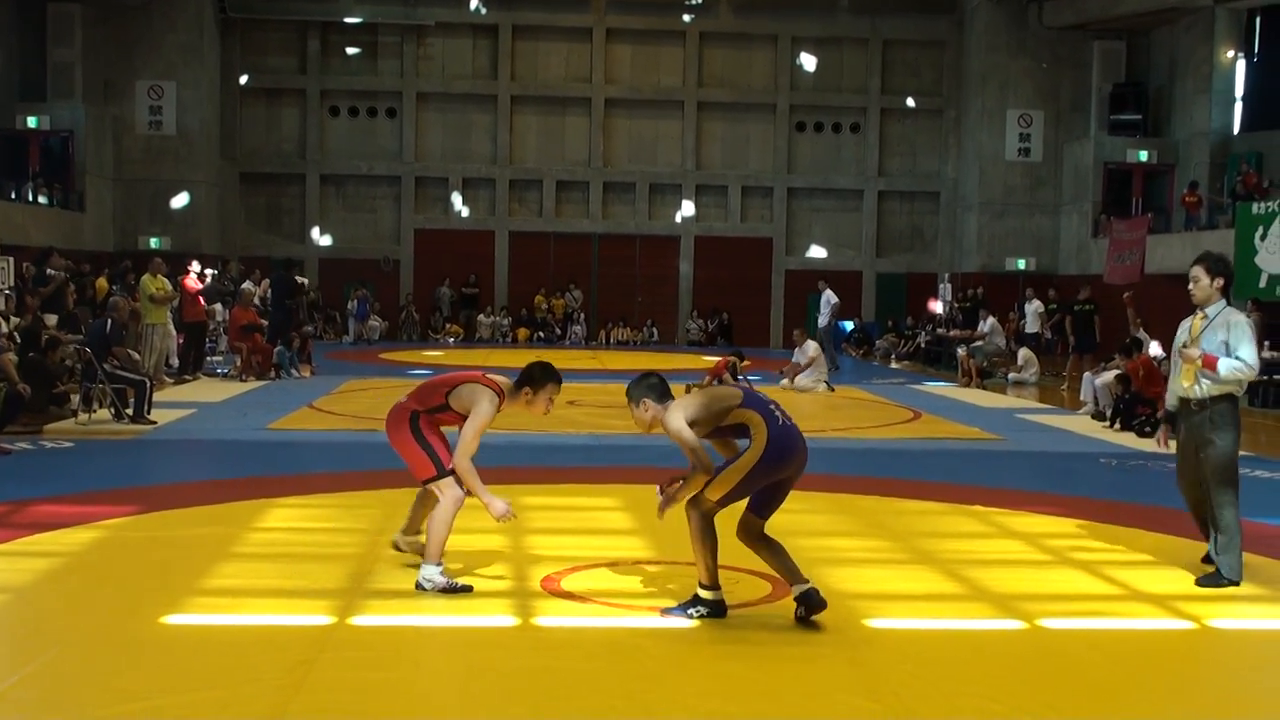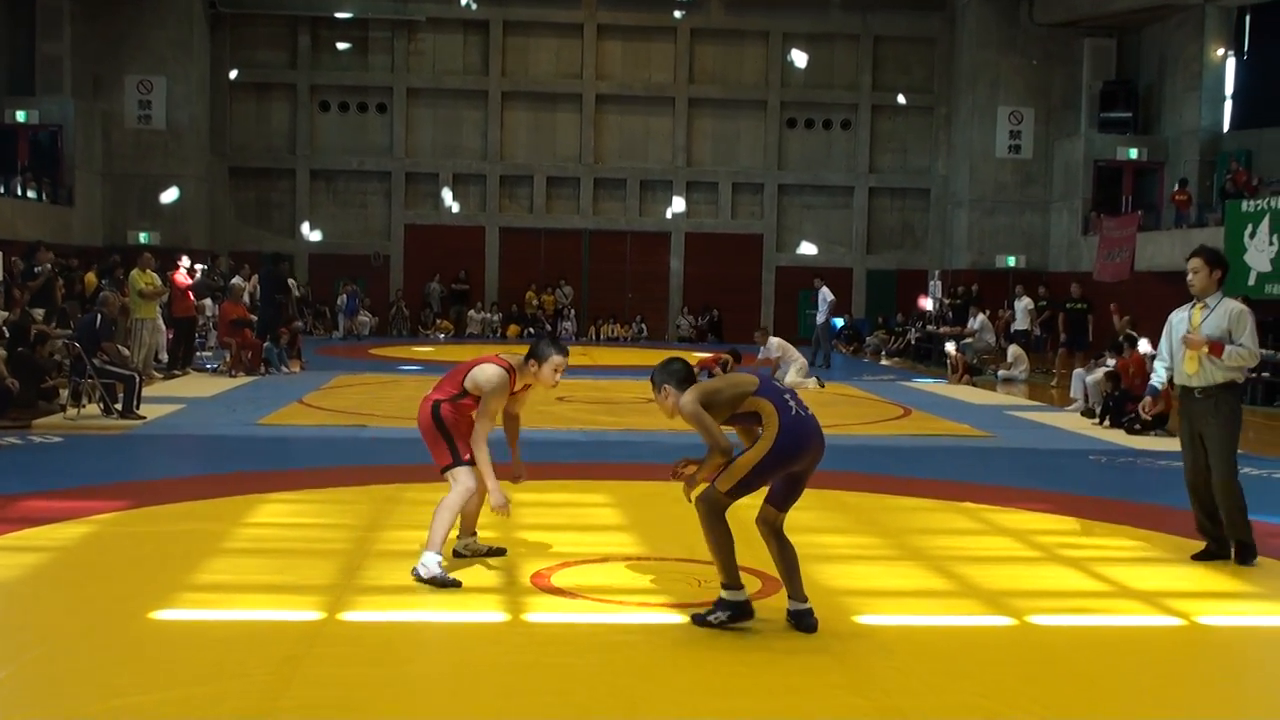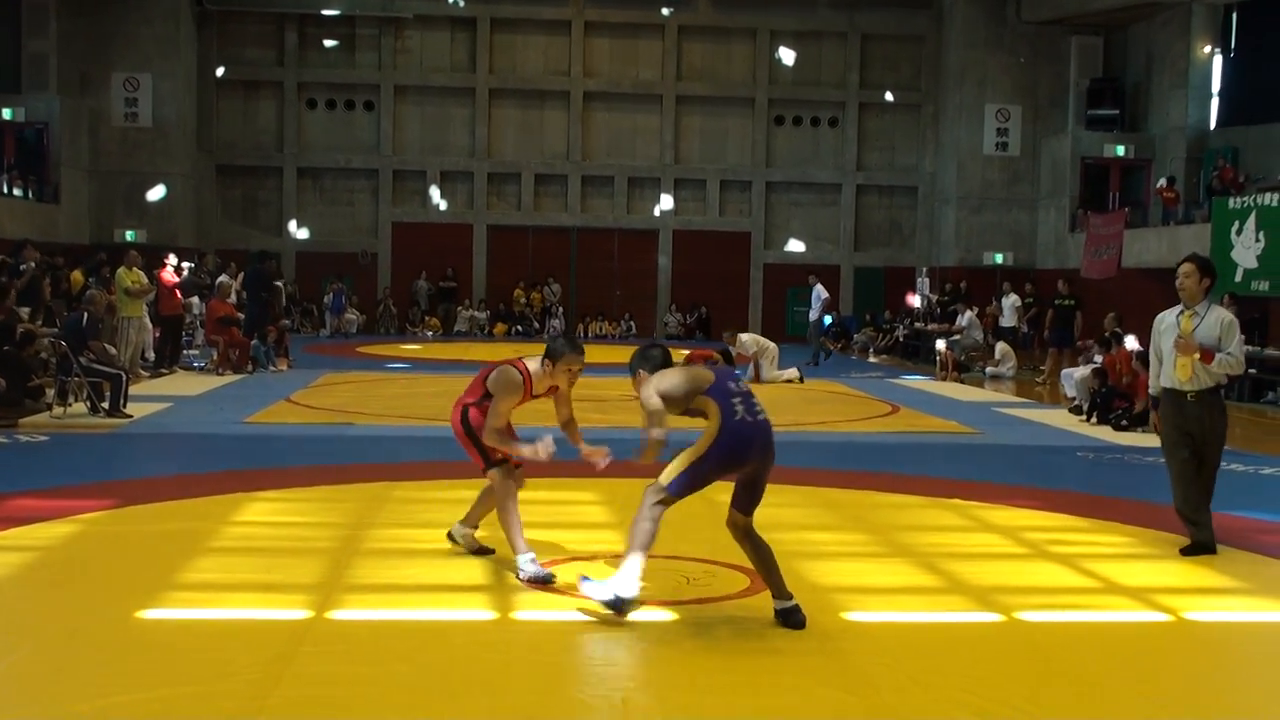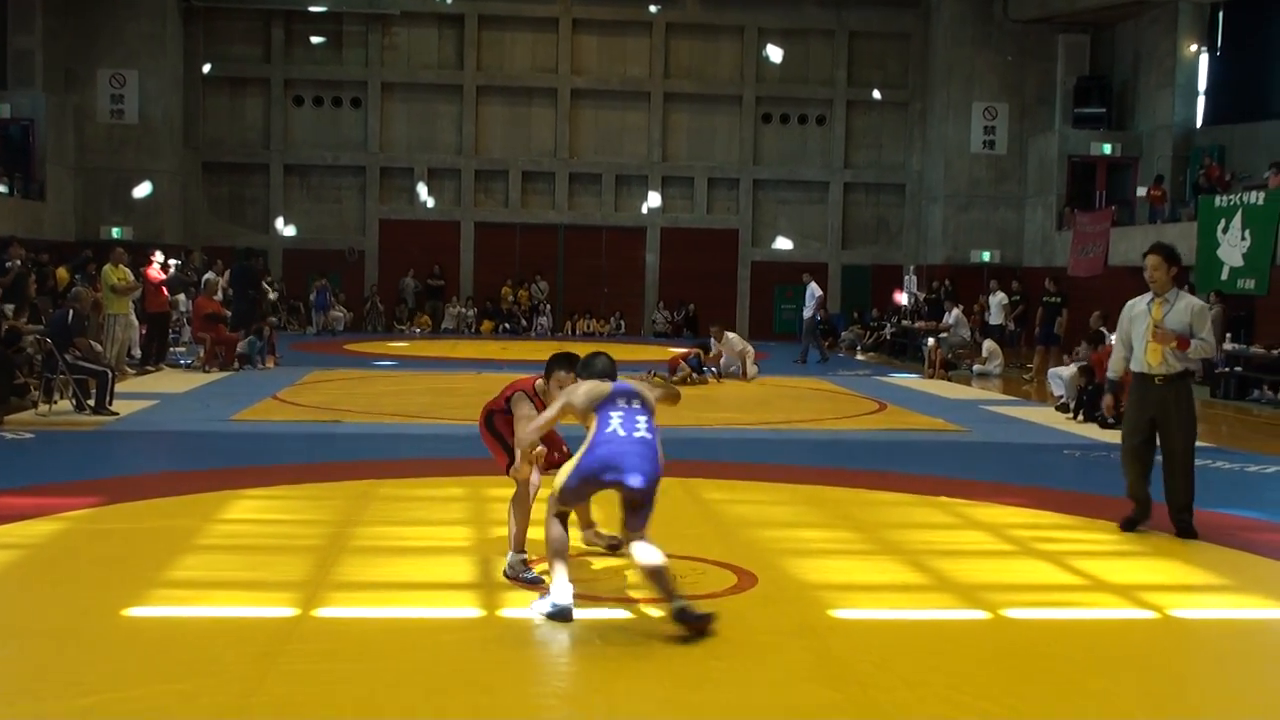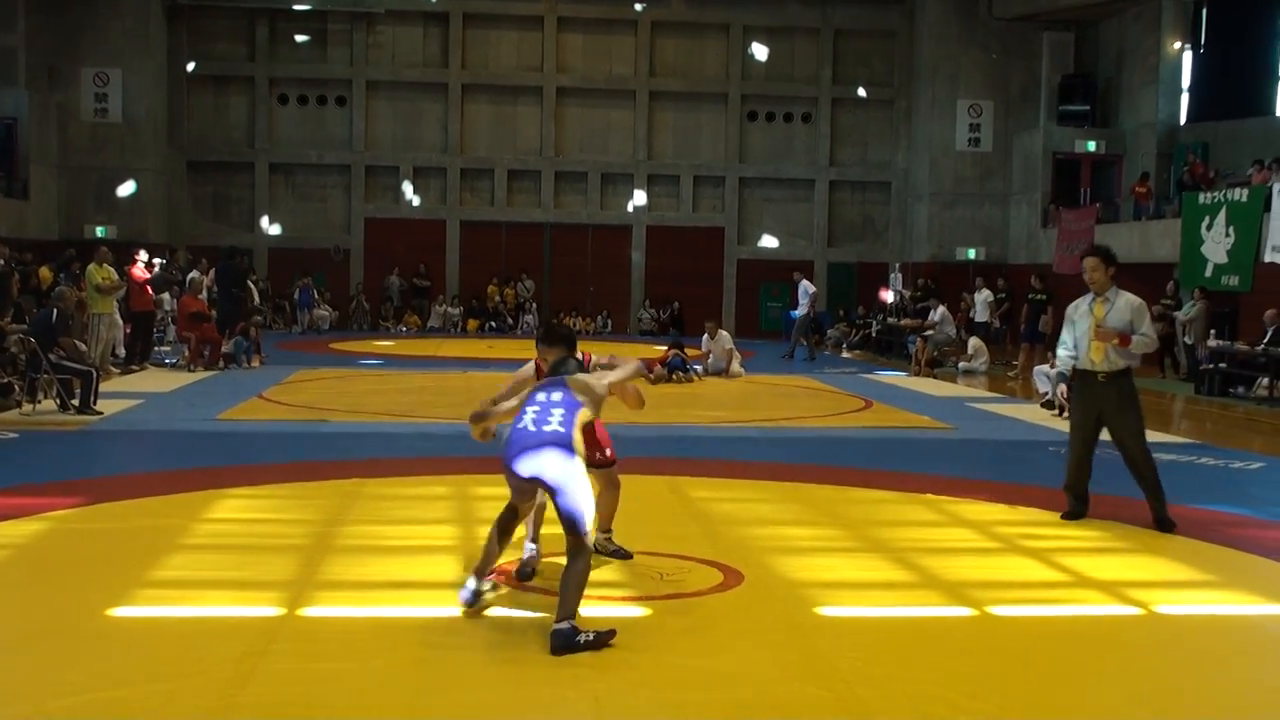
dt=0.3s
person 1, frame 1
left shoulder: (1235, 322)
right shoulder: (1186, 326)
left elbow: (1248, 369)
left wrist: (1205, 360)
right wrist: (1167, 418)
left hip: (1219, 412)
right hip: (1188, 412)
left knee: (1221, 489)
right knee: (1190, 487)
left ankle: (1226, 568)
right ankle: (1217, 546)
person 1, frame 2
left shoulder: (1236, 312)
right shoulder: (1178, 316)
left elbow: (1251, 356)
right elbow: (1164, 359)
left wrist: (1209, 346)
right wrist: (1152, 392)
left hip: (1221, 399)
right hip: (1188, 400)
left knee: (1223, 473)
right knee: (1196, 476)
left ankle: (1241, 541)
right ankle: (1216, 541)
person 1, frame 3
left shoulder: (1224, 320)
right shoulder: (1163, 320)
left elbow: (1237, 363)
left wrist: (1201, 353)
right wrist: (1154, 404)
left hip: (1208, 402)
right hip: (1173, 402)
left knee: (1206, 469)
right knee: (1181, 471)
left ankle: (1201, 531)
right ankle: (1200, 536)
person 1, frame 4
left shoulder: (1193, 307)
right shoulder: (1133, 307)
left elbow: (1209, 347)
right elbow: (1121, 349)
left wrist: (1176, 341)
right wrist: (1111, 388)
left hip: (1176, 387)
right hip: (1141, 386)
left knee: (1179, 455)
right knee: (1134, 450)
left ankle: (1182, 519)
right ankle: (1140, 507)
person 1, frame 5
left shoulder: (1133, 304)
right shoulder: (1075, 309)
left elbow: (1150, 342)
right elbow: (1066, 347)
left wrist: (1118, 338)
right wrist: (1062, 379)
left hip: (1119, 382)
right hip: (1085, 383)
left knee: (1134, 448)
right knee: (1079, 447)
left ankle: (1158, 510)
right ankle: (1077, 502)
person 2, frame 1
left shoulder: (671, 416)
right shoulder: (697, 411)
left elbow: (705, 467)
right elbow: (736, 462)
left wrist: (678, 494)
right wrist: (686, 485)
left hip: (771, 442)
right hip: (794, 444)
left knee: (698, 509)
right knee: (749, 531)
left ankle: (709, 598)
right ankle: (805, 592)
person 2, frame 2
left shoulder: (688, 401)
right shoulder: (721, 397)
left elbow: (722, 449)
right elbow: (756, 448)
left wrist: (699, 477)
right wrist: (706, 467)
left hip: (785, 434)
right hip: (812, 436)
left knee: (708, 503)
right knee: (769, 523)
left ankle: (734, 599)
right ankle: (800, 609)
person 2, frame 3
left shoulder: (653, 385)
right shoulder: (709, 375)
left elbow: (656, 434)
left wrist: (647, 455)
left hip: (730, 438)
right hip: (762, 442)
left knee: (654, 500)
right knee: (741, 526)
left ankle: (622, 588)
right ankle: (787, 606)
person 2, frame 4
left shoulder: (577, 391)
right shoulder: (641, 388)
left elbow: (527, 437)
right elbow: (672, 395)
left wrist: (526, 455)
left hip: (599, 457)
right hip: (644, 461)
left knee: (556, 511)
right knee: (636, 537)
left ankle: (560, 598)
right ankle: (677, 605)
person 2, frame 5
left shoulder: (534, 390)
right shoulder: (594, 383)
left elbow: (478, 418)
right elbow: (635, 367)
left wrist: (480, 431)
right wrist: (632, 392)
left hip: (516, 453)
right hip: (560, 456)
left knee: (519, 506)
right knee: (580, 548)
left ankle: (474, 585)
right ankle: (564, 630)
person 3, frame 1
left shoulder: (504, 387)
right shoulder: (488, 402)
right elbow: (460, 459)
right wrist: (490, 500)
left hip: (413, 418)
right hip: (410, 421)
left knee: (444, 482)
right knee: (453, 495)
left ankle: (407, 536)
right ankle: (429, 575)
person 3, frame 2
left shoulder: (523, 373)
right shoulder: (500, 380)
left elbow: (512, 414)
right elbow: (477, 439)
left wrist: (516, 458)
right wrist: (495, 490)
left hip: (456, 412)
right hip: (439, 412)
left knee: (481, 477)
right knee: (466, 485)
left ankle: (466, 542)
right ankle: (428, 564)
person 3, frame 3
left shoulder: (560, 378)
right shoulder: (514, 380)
left elbow: (566, 420)
right elbow: (489, 435)
left wrist: (583, 448)
right wrist: (528, 451)
left hip: (496, 414)
right hip: (471, 415)
left knee: (501, 482)
right knee: (508, 481)
left ankle: (463, 532)
right ankle: (525, 563)
person 3, frame 4
right shoulder: (526, 404)
right elbow: (521, 470)
right hip: (498, 422)
right knee: (530, 482)
left ankle: (588, 532)
right ankle: (515, 561)
person 3, frame 5
left shoulder: (594, 367)
right shoulder: (531, 373)
right elbow: (492, 404)
left knee: (610, 481)
left ankle: (602, 537)
right ankle: (530, 551)
